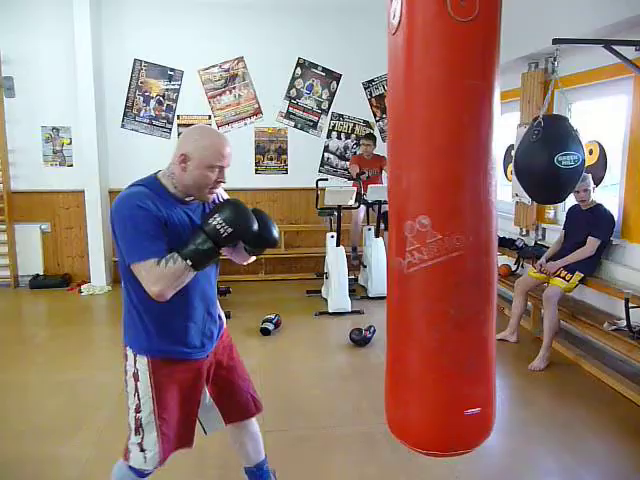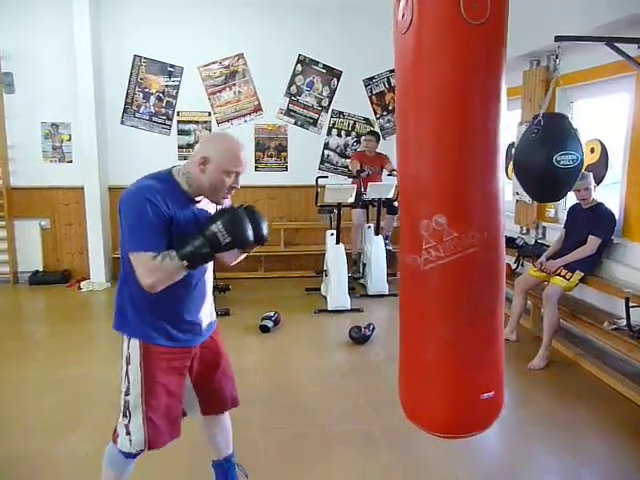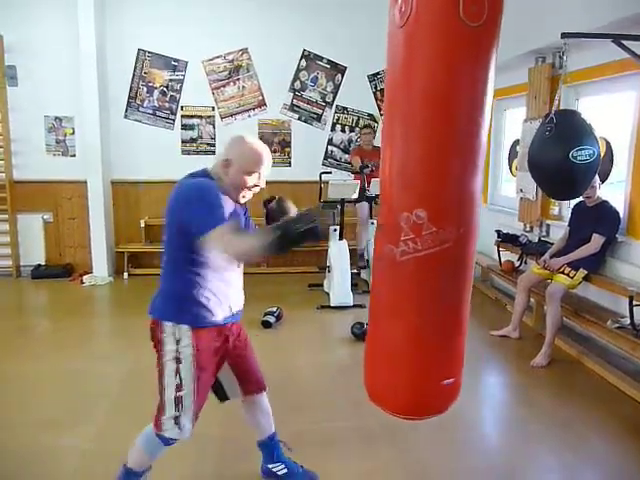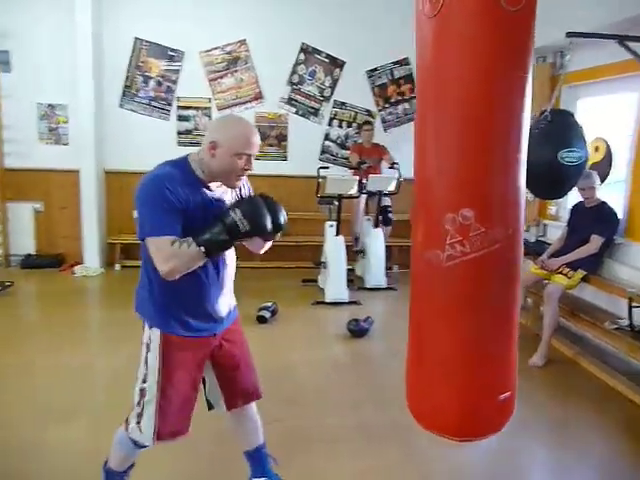
dt=0.7s
person 1, frame 1
left shoulder: (210, 195)
right shoulder: (135, 204)
left elbow: (240, 256)
right elbow: (158, 286)
left wrist: (257, 238)
right wrist: (208, 240)
left hip: (212, 337)
right hip: (159, 352)
left knee: (243, 412)
person 1, frame 2
left shoulder: (213, 197)
right shoulder: (145, 198)
left elbow: (228, 257)
right elbow: (150, 277)
left wrist: (245, 236)
right wrist: (206, 243)
left hip: (200, 330)
right hip: (151, 337)
left knee: (219, 406)
right knee: (136, 435)
person 1, frame 3
left shoulder: (233, 195)
right shoulder: (197, 193)
left elbow: (245, 249)
right elbow: (231, 249)
left wrist: (276, 223)
right wrist: (287, 233)
left hip: (224, 317)
right hip: (184, 322)
left knee: (254, 388)
right knee: (176, 425)
person 1, frame 4
left shoulder: (235, 184)
right shoulder: (161, 186)
left elbow: (258, 244)
right elbow: (169, 264)
left wrist: (266, 225)
right wrist: (224, 231)
left hip: (222, 318)
right hip: (173, 327)
left knee: (243, 397)
right knee: (149, 424)
person 2, frame 1
left shoulder: (603, 216)
right shoulder: (572, 211)
left elbow: (590, 250)
left wrist: (557, 264)
right wrist: (544, 258)
left hip: (579, 265)
right hip: (557, 260)
left knee: (549, 295)
right knee: (520, 284)
left ankle: (544, 354)
right ankle: (511, 332)
person 2, frame 2
left shoulder: (604, 215)
right shoulder: (573, 209)
left elbow: (590, 248)
left wrist: (558, 262)
right wrist: (545, 257)
left hip: (580, 264)
right hip: (558, 259)
left knee: (550, 294)
right knee: (520, 283)
left ankle: (544, 352)
right ankle: (511, 331)
person 2, frame 3
left shoulder: (609, 213)
right shoulder: (578, 207)
left elbow: (595, 246)
left wrist: (562, 260)
right wrist: (548, 254)
left hip: (583, 262)
right hip: (562, 257)
left knee: (553, 292)
right knee: (523, 280)
left ankle: (547, 350)
right ankle: (513, 328)
person 2, frame 4
left shoulder: (607, 214)
right shoulder: (577, 208)
left elbow: (593, 247)
left wrist: (560, 260)
right wrist: (546, 255)
left hip: (581, 262)
right hip: (559, 257)
left knee: (551, 292)
right knee: (522, 280)
left ankle: (543, 350)
person 3, frame 1
left shoulder: (380, 159)
right shoulder: (355, 159)
left elbow: (389, 170)
right elbow: (354, 170)
right wrist: (358, 174)
left knee: (388, 217)
right knee: (357, 219)
right ankle: (354, 250)
person 3, frame 2
left shoulder: (382, 157)
right shoulder: (357, 155)
left elbow: (390, 168)
right elbow: (354, 166)
left wrist: (393, 172)
right wrist: (358, 171)
right hip: (360, 192)
left knee: (393, 204)
right knee: (357, 225)
left ankle: (386, 238)
right ankle: (355, 263)
person 3, frame 3
left shoulder: (379, 151)
right shoulder: (356, 151)
right elbow: (356, 162)
right wrist: (361, 167)
right hip: (362, 188)
right knee: (363, 220)
right ankle: (361, 255)
person 3, frame 4
left shoulder: (380, 148)
right shoulder: (356, 147)
left elbow: (389, 159)
right elbow: (354, 160)
left wrist: (393, 164)
right wrist: (359, 163)
left knee: (387, 216)
right knee: (360, 201)
right ankle: (356, 238)
